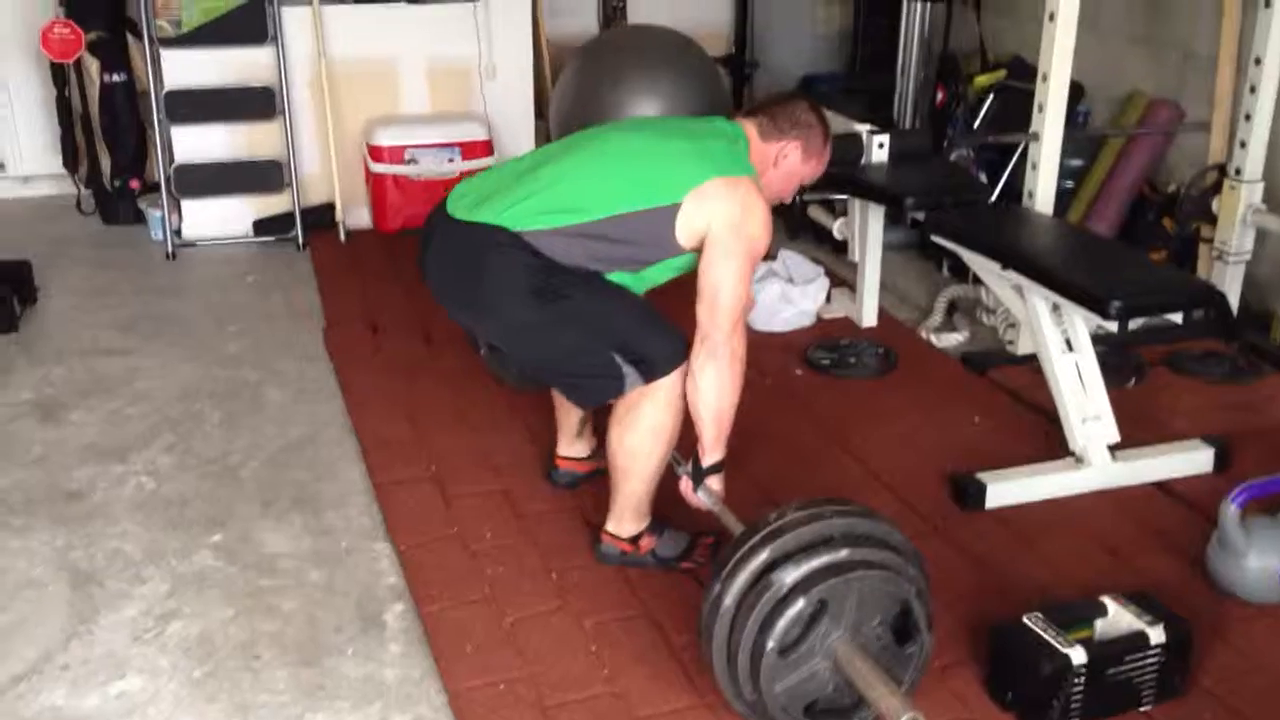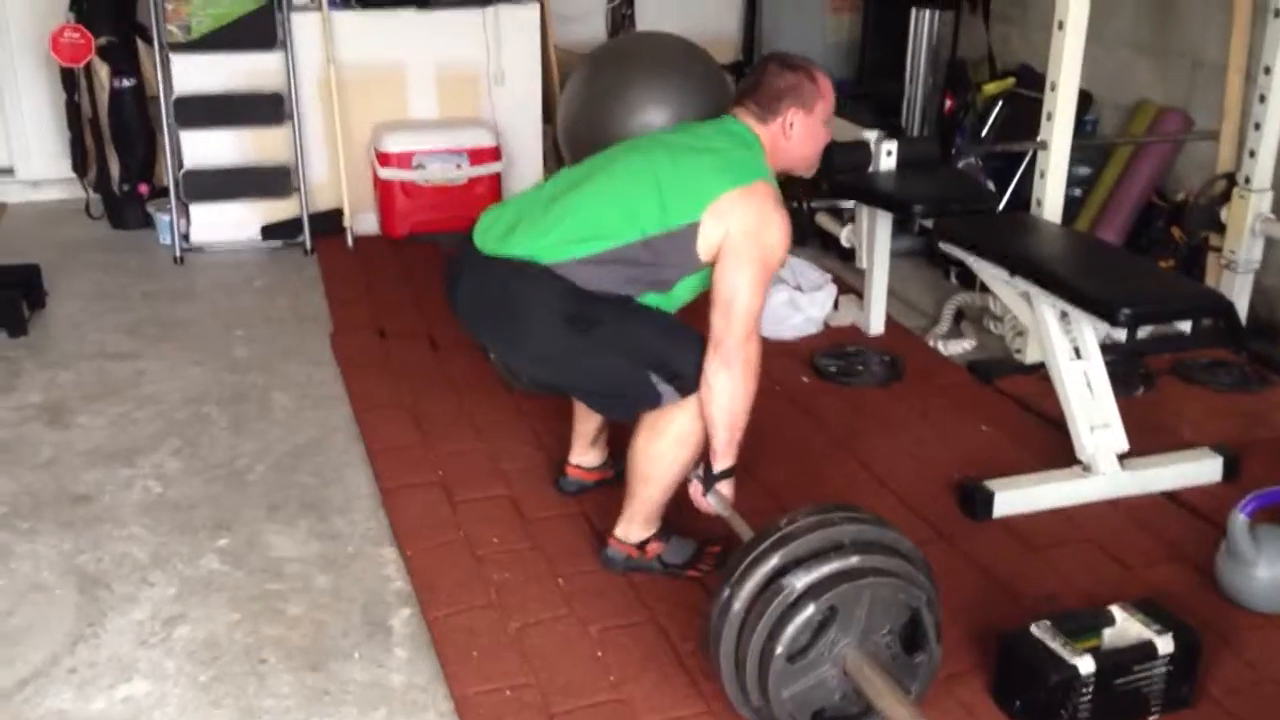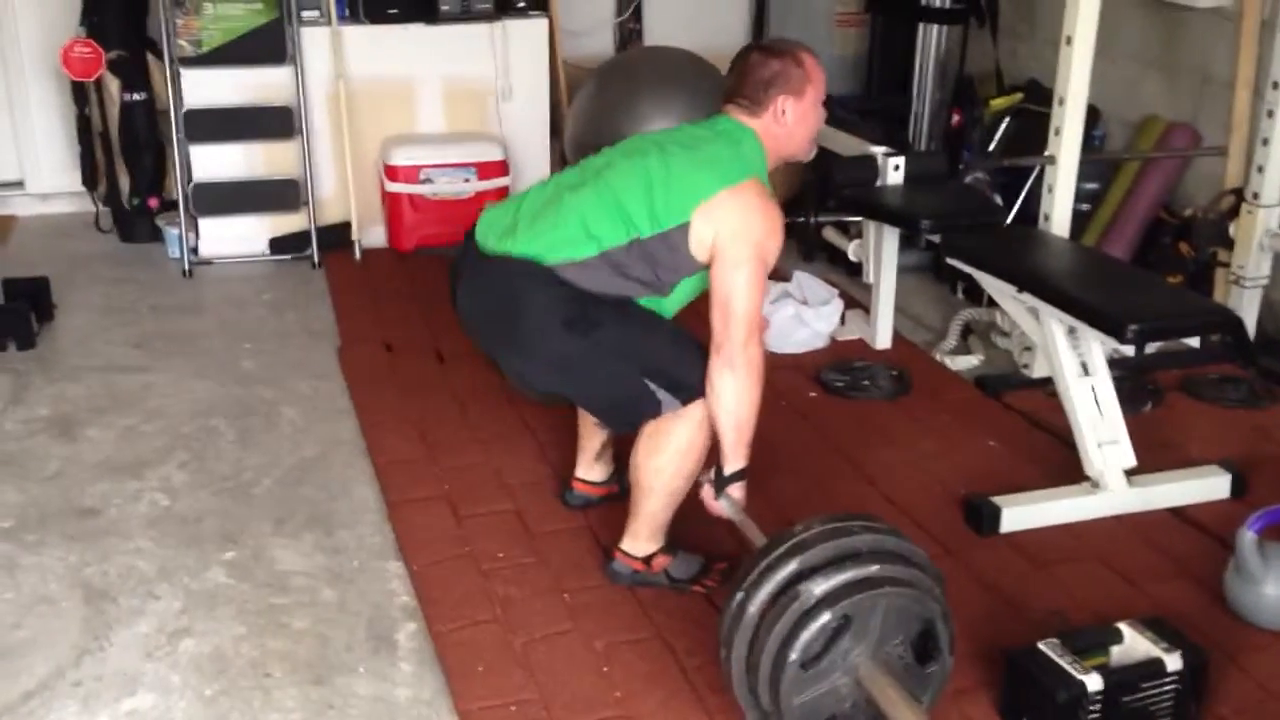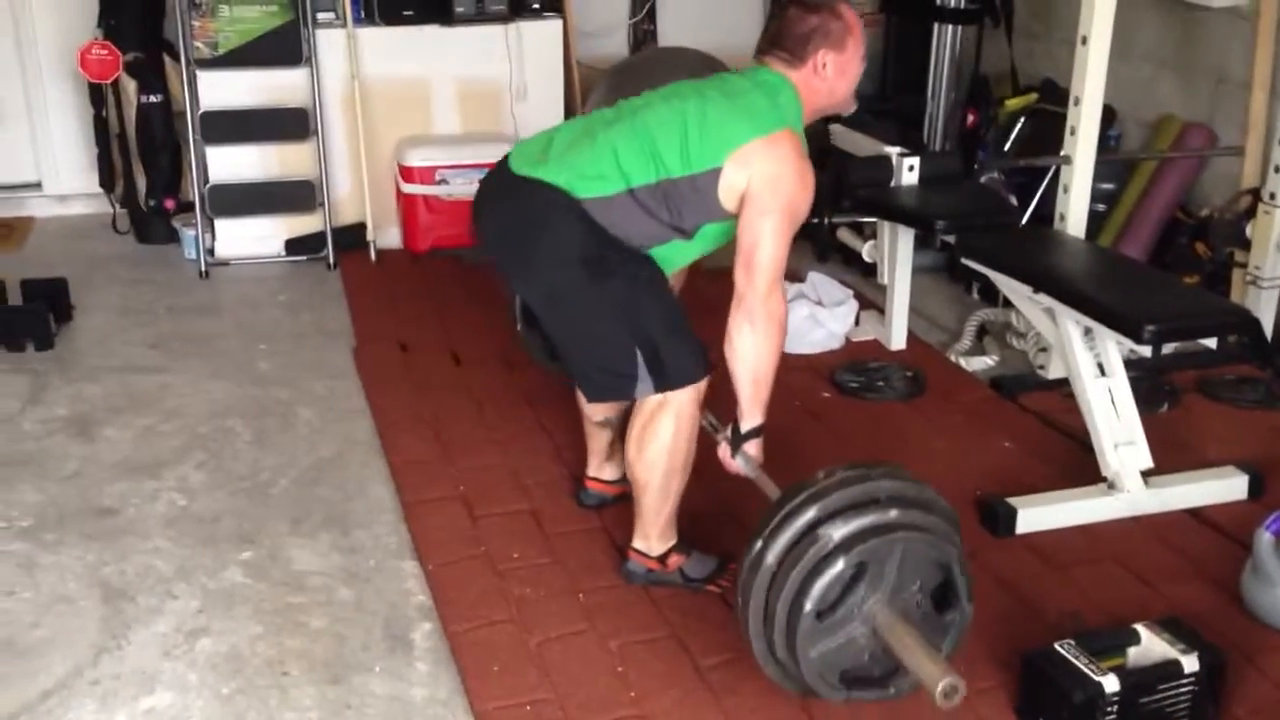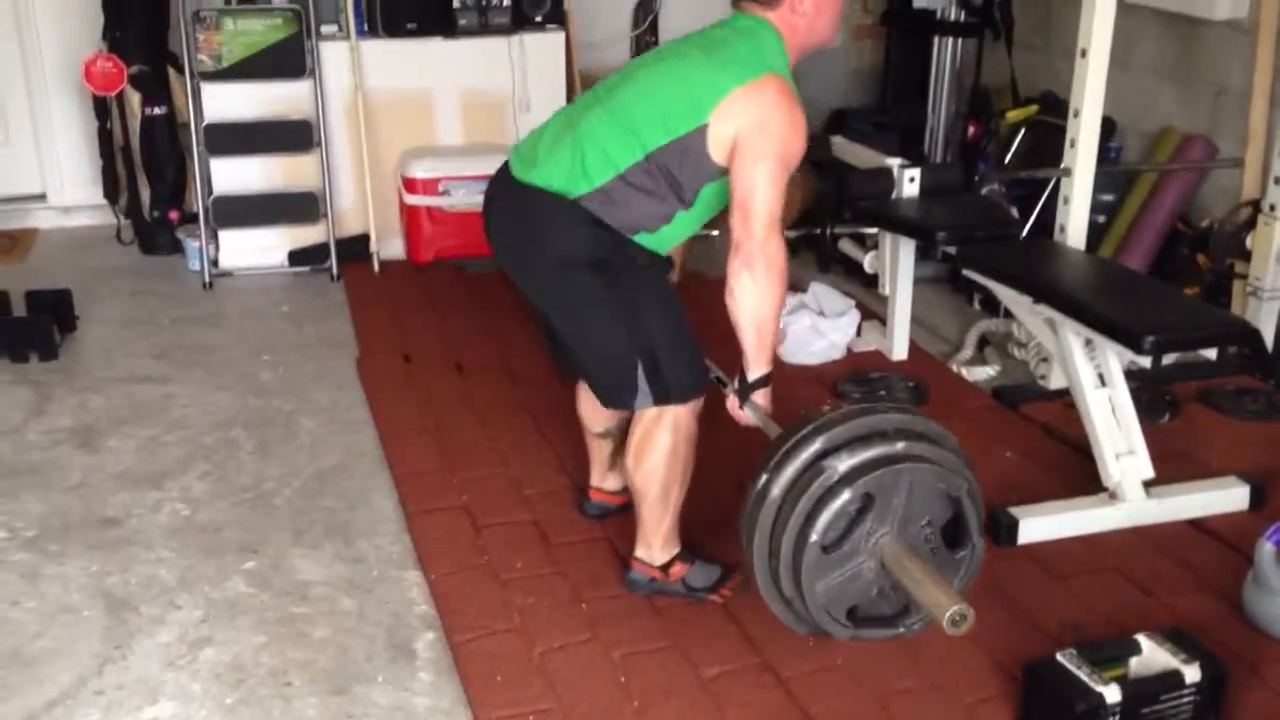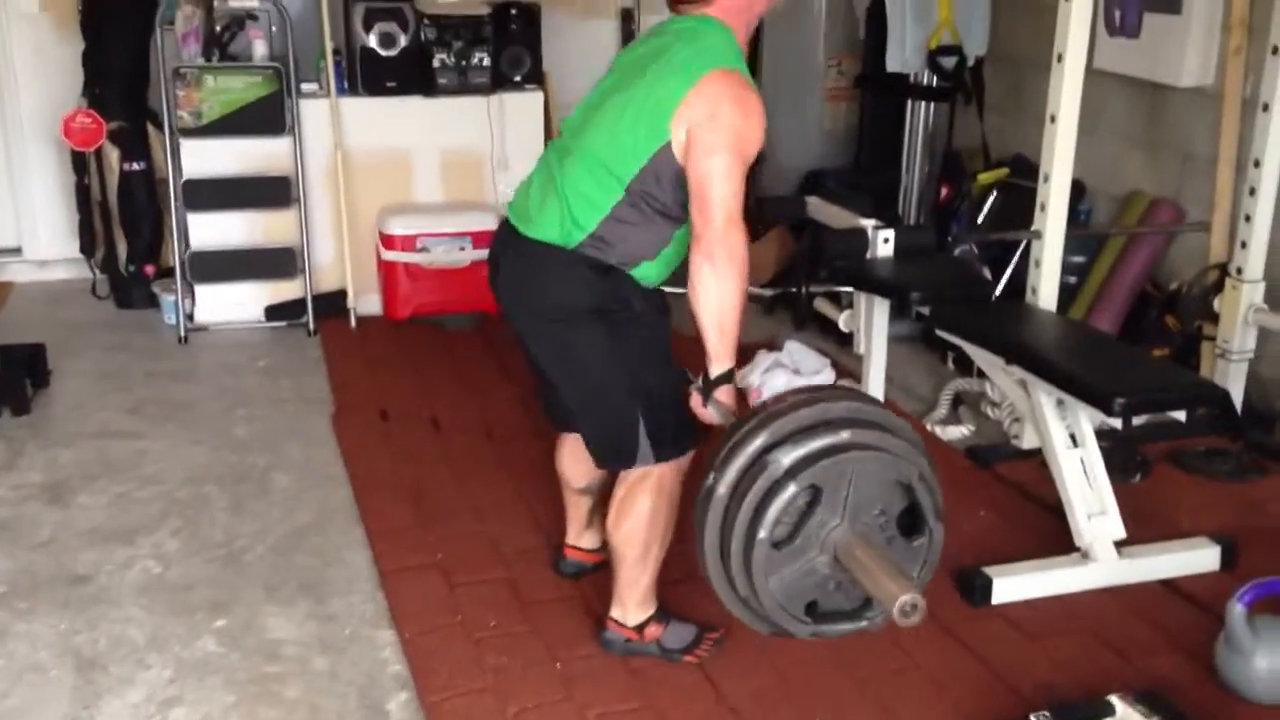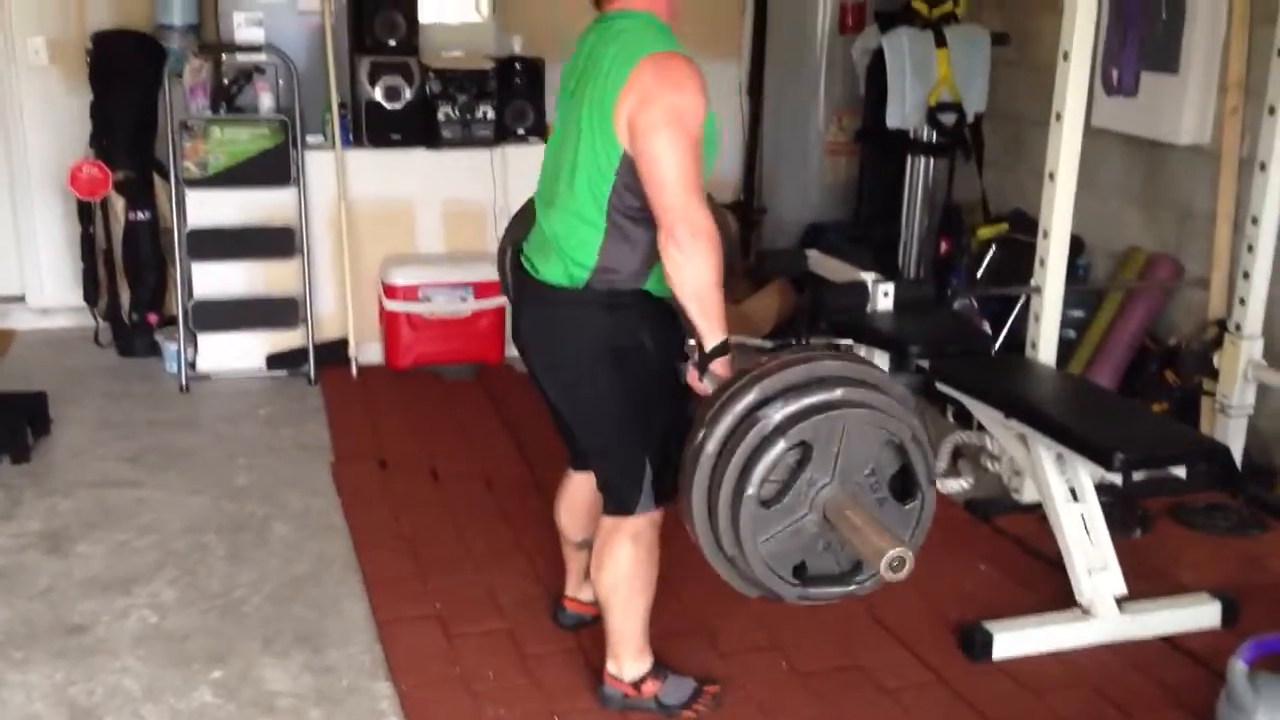
dt=0.4s
person 1, frame 1
left shoulder: (690, 138)
right shoulder: (740, 203)
right elbow: (718, 343)
right wrist: (711, 463)
left hip: (456, 228)
right hip: (491, 262)
left knee: (587, 329)
right knee: (661, 366)
left ankle: (575, 453)
right ankle: (628, 533)
person 1, frame 2
left shoulder: (699, 142)
right shoulder: (758, 209)
right elbow: (732, 350)
right wrist: (721, 467)
left hip: (483, 262)
right hip: (520, 296)
left knee: (619, 337)
right knee: (693, 381)
left ankle: (586, 462)
right ankle: (635, 539)
person 1, frame 3
left shoulder: (696, 142)
right shoulder: (749, 208)
right elbow: (735, 353)
left wrist: (646, 354)
right wrist: (733, 470)
left hip: (488, 263)
right hip: (521, 297)
left knee: (628, 351)
right knee: (694, 392)
left ankle: (592, 476)
right ankle: (641, 553)
person 1, frame 4
left shoulder: (732, 98)
right shoulder: (782, 157)
right elbow: (757, 302)
left wrist: (656, 316)
right wrist: (751, 428)
left hip: (513, 193)
right hip: (551, 222)
left knee: (614, 342)
right knee: (673, 380)
left ankle: (604, 474)
right ankle: (655, 552)
person 1, frame 5
right shoulder: (771, 103)
right elbow: (756, 249)
left wrist: (653, 287)
right wrist: (757, 376)
left hip: (522, 197)
right hip: (560, 227)
left knee: (608, 349)
right knee: (670, 390)
left ankle: (605, 484)
right ankle: (658, 560)
person 1, frame 6
right shoulder: (727, 92)
right elbow: (717, 241)
right wrist: (720, 373)
left hip: (526, 252)
right hip: (575, 280)
left knee: (590, 413)
right knee: (660, 448)
left ankle: (582, 541)
right ankle: (633, 620)
person 1, frame 7
right shoulder: (664, 69)
right elbow: (682, 223)
right wrist: (714, 345)
left hip: (548, 294)
right hip: (603, 315)
left knee: (593, 462)
right knee: (637, 498)
left ankle: (579, 592)
